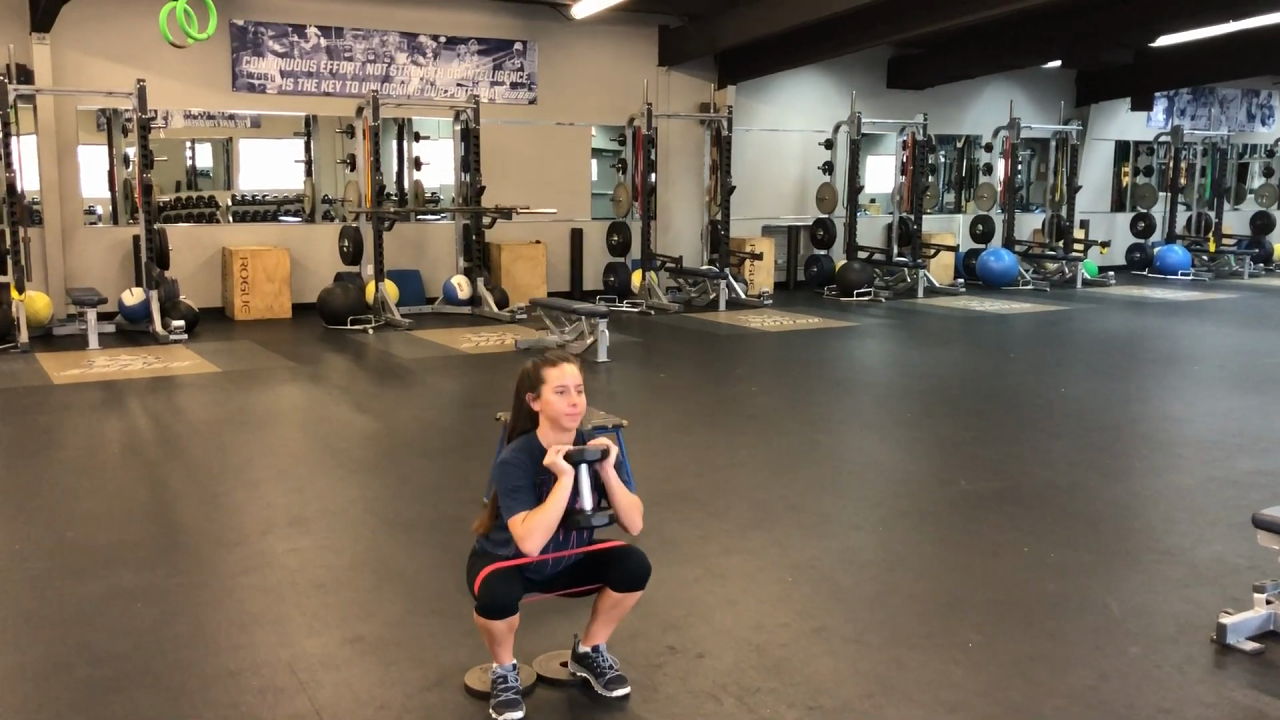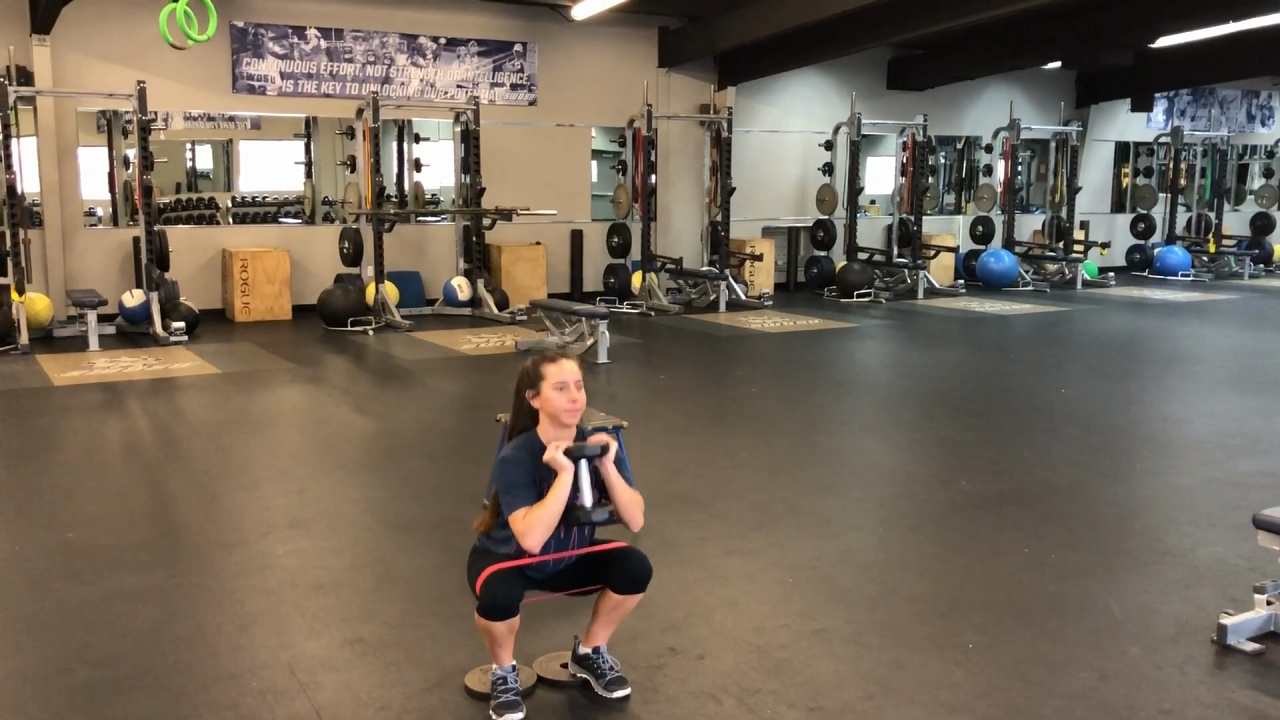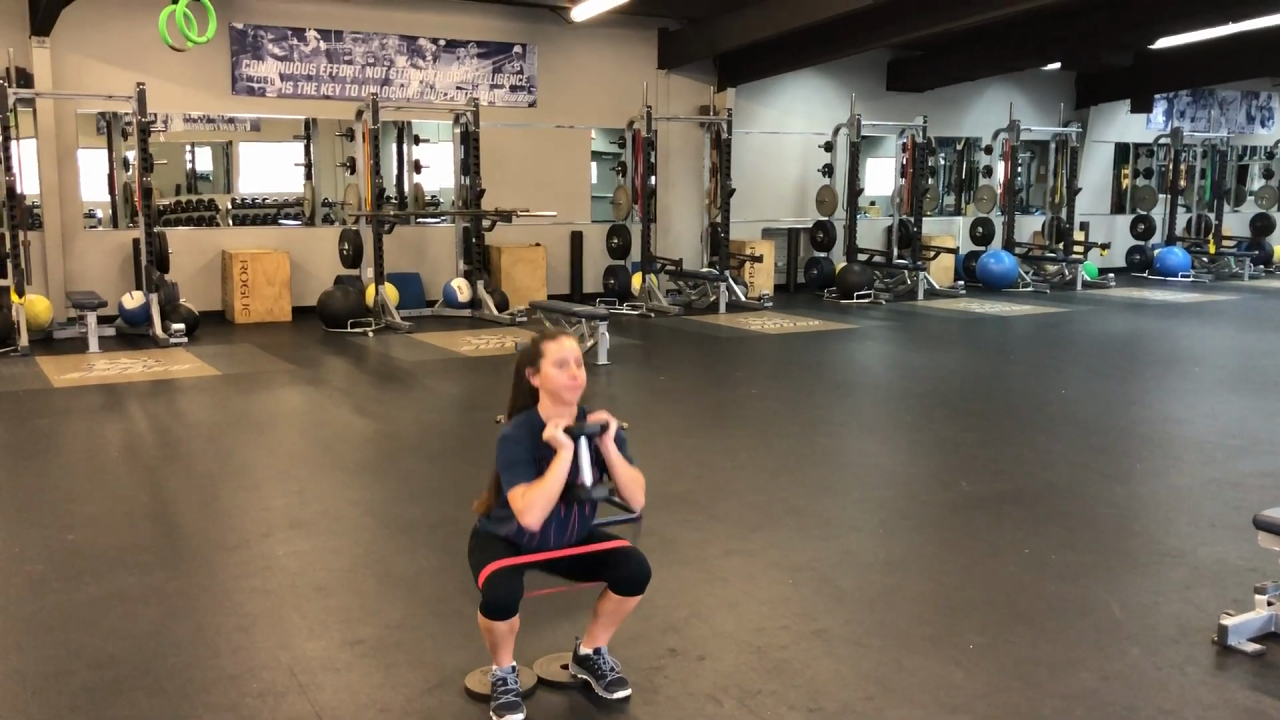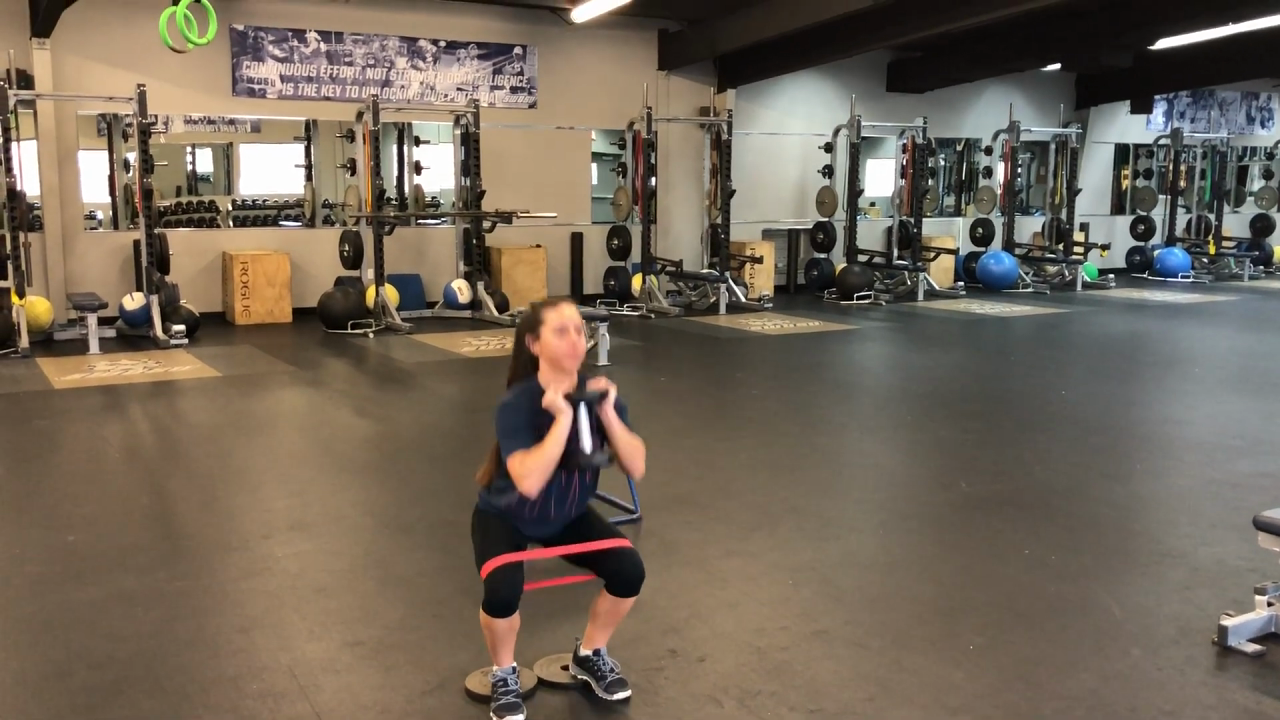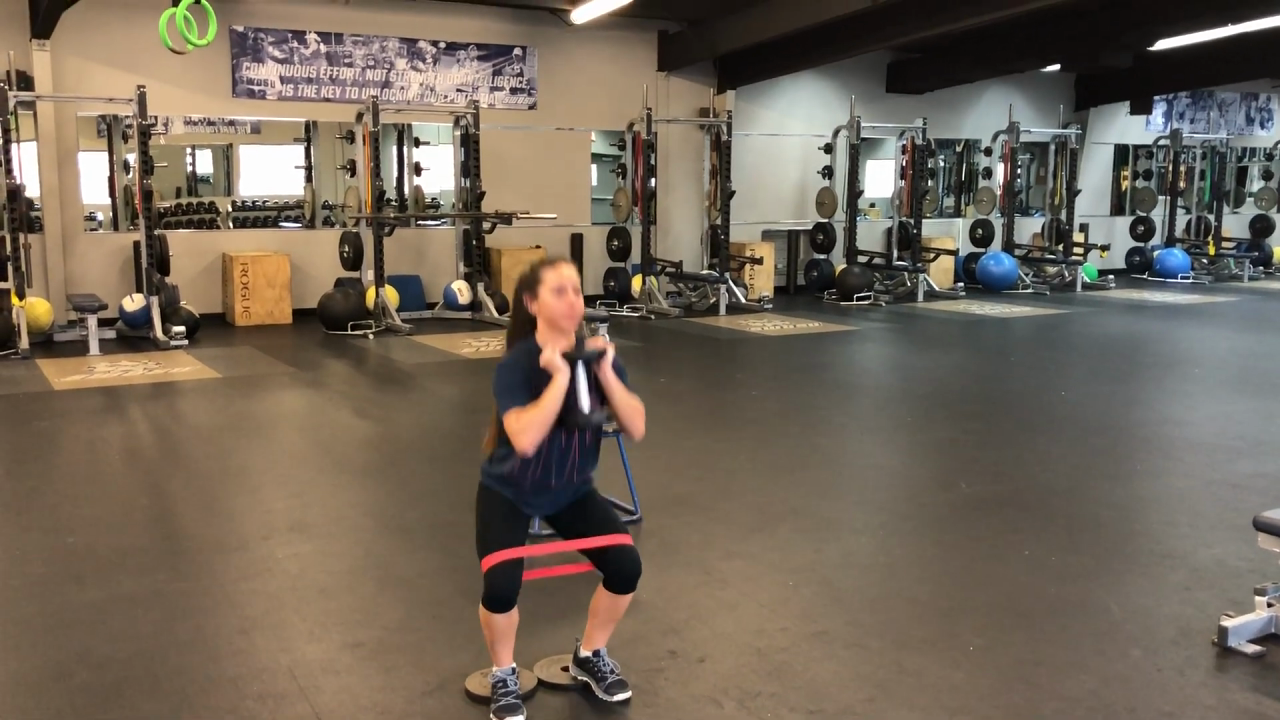
dt=0.1s
person 1, frame 1
left shoulder: (597, 448)
right shoulder: (516, 460)
left elbow: (635, 524)
right elbow: (530, 544)
left wrist: (607, 471)
right wrist: (565, 477)
left hip: (567, 560)
right hip: (505, 559)
left knee: (634, 567)
right knee: (497, 597)
left ankle: (589, 651)
right ankle: (504, 671)
person 1, frame 2
left shoulder: (597, 445)
right shoulder: (516, 458)
left elbow: (635, 521)
right elbow: (531, 540)
left wrist: (606, 468)
right wrist: (565, 473)
left hip: (567, 559)
right hip: (506, 556)
left knee: (636, 569)
right knee: (498, 598)
left ankle: (589, 652)
right ankle: (503, 672)
person 1, frame 3
left shoulder: (598, 425)
right shoulder: (518, 435)
left elbow: (636, 499)
right elbow: (529, 518)
left wrist: (608, 446)
right wrist: (564, 450)
left hip: (568, 537)
right hip: (505, 540)
left knee: (634, 571)
right knee: (502, 596)
left ankle: (590, 654)
right ankle: (503, 674)
person 1, frame 4
left shoulder: (597, 396)
right shoulder: (517, 405)
left elbow: (637, 468)
right elbow: (529, 483)
left wrist: (609, 414)
right wrist: (562, 419)
left hip: (569, 516)
right hip: (507, 519)
left knee: (628, 572)
right knee: (503, 591)
left ankle: (590, 655)
right ankle: (503, 675)
person 1, frame 5
left shoulder: (598, 354)
right shoulder: (515, 364)
left elbow: (636, 428)
right elbow: (525, 440)
left wrist: (606, 372)
right wrist: (560, 377)
left hip: (571, 490)
right hip: (509, 493)
left knee: (625, 567)
right knee: (501, 584)
left ankle: (589, 656)
right ankle: (503, 676)
